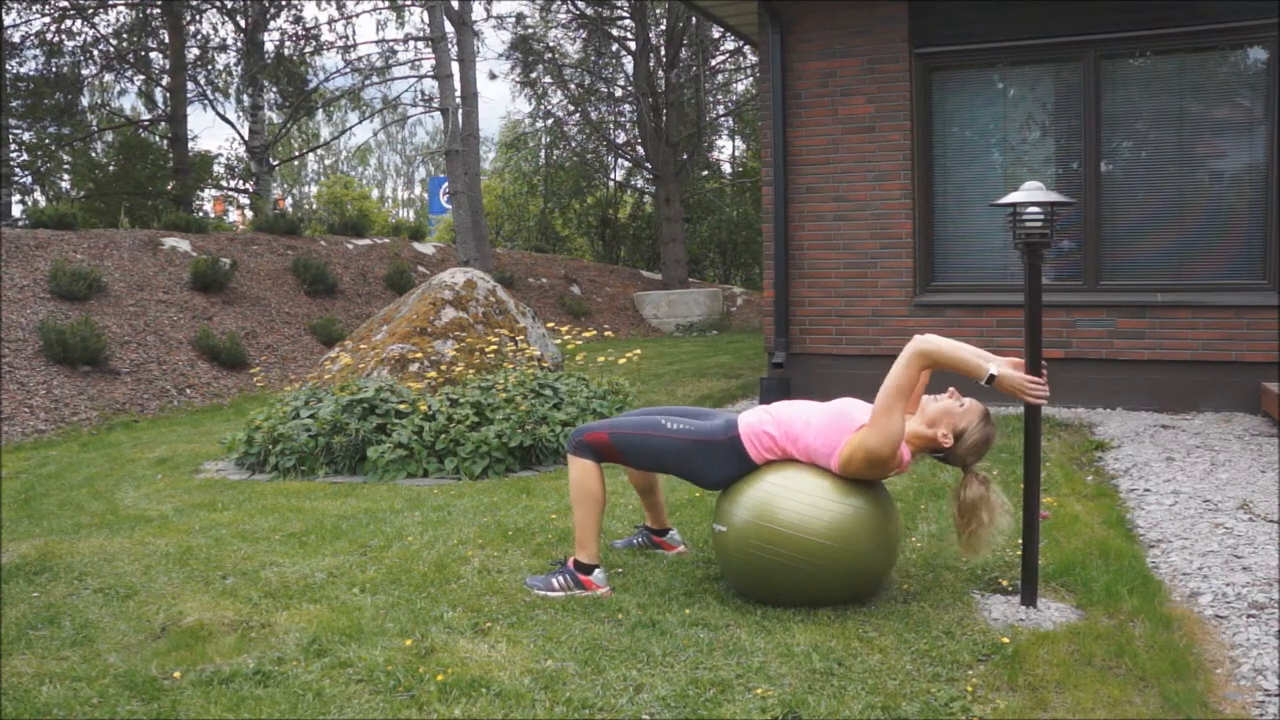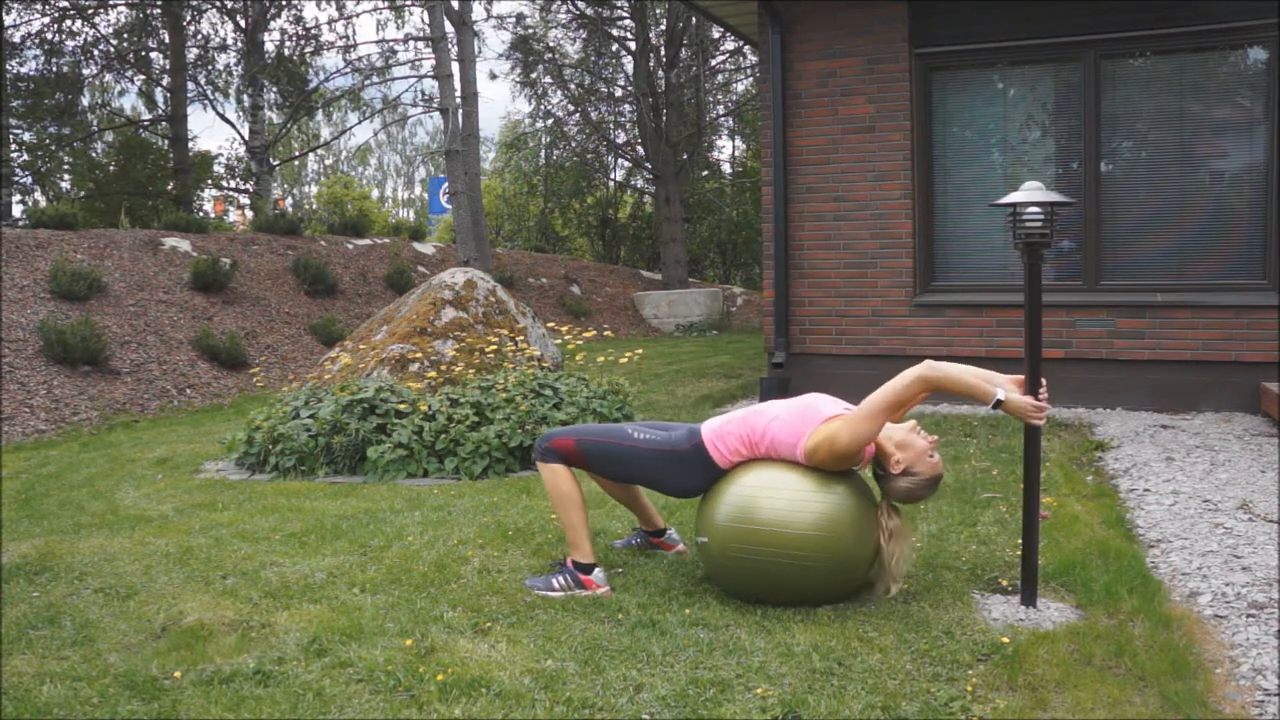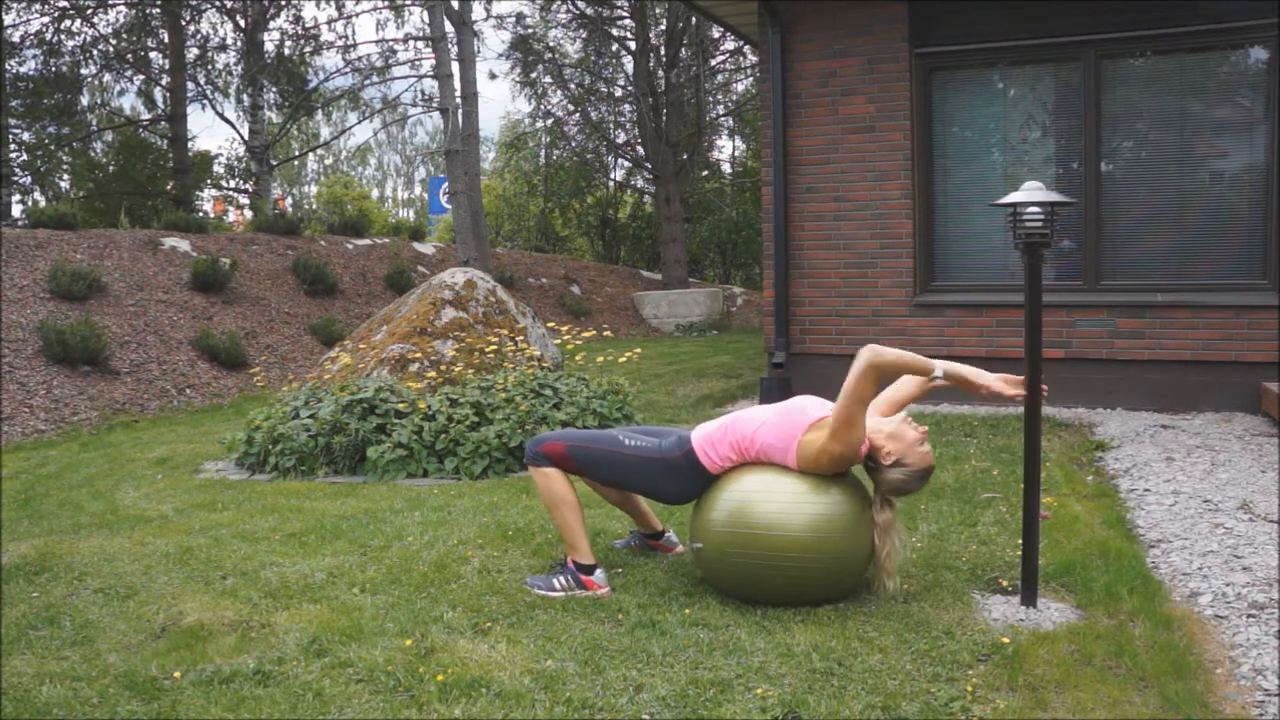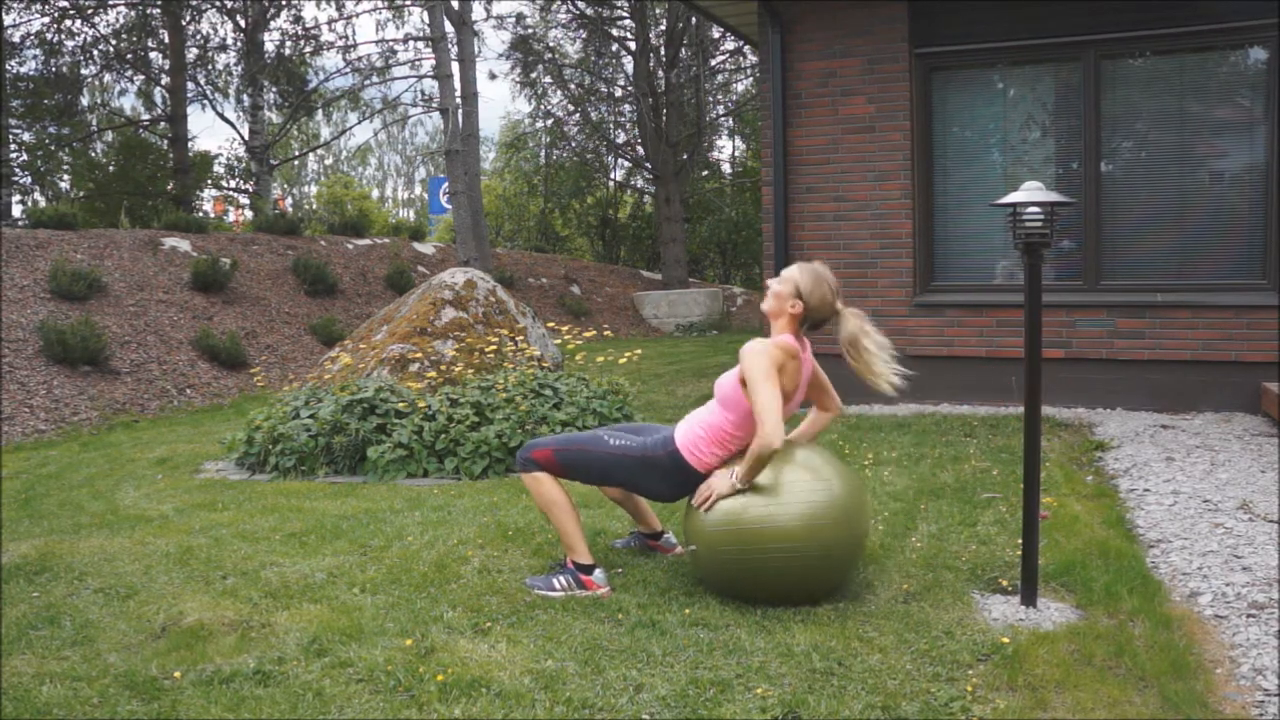
dt=0.7s
person 1, frame 1
left shoulder: (880, 451)
right shoulder: (904, 430)
left elbow: (919, 348)
right elbow: (925, 349)
left wrist: (994, 375)
right wrist: (997, 364)
left hip: (726, 448)
right hip: (740, 428)
left knee: (584, 441)
right knee: (623, 424)
left ankle: (585, 573)
right ankle: (660, 533)
person 1, frame 2
left shoulder: (845, 445)
right shoulder: (874, 433)
right elbow: (927, 374)
right wrist: (1006, 382)
left hip: (696, 456)
right hip: (708, 439)
left knee: (551, 447)
right knee: (593, 445)
left ankle: (583, 572)
right ankle: (657, 533)
person 1, frame 3
left shoulder: (845, 446)
right shoulder: (872, 428)
left elbow: (870, 358)
right elbow: (921, 373)
right wrist: (972, 374)
left hip: (691, 463)
right hip: (703, 445)
left knee: (543, 451)
right knee: (588, 447)
left ankle: (584, 572)
right ankle: (654, 535)
person 1, frame 4
left shoulder: (761, 352)
right shoulder: (798, 352)
left elbow: (770, 438)
right elbow: (830, 408)
left wrist: (737, 480)
right wrist: (791, 441)
left hip: (671, 462)
right hip: (683, 444)
left knee: (532, 457)
right knee: (593, 442)
left ankle: (584, 573)
right ankle: (654, 535)
